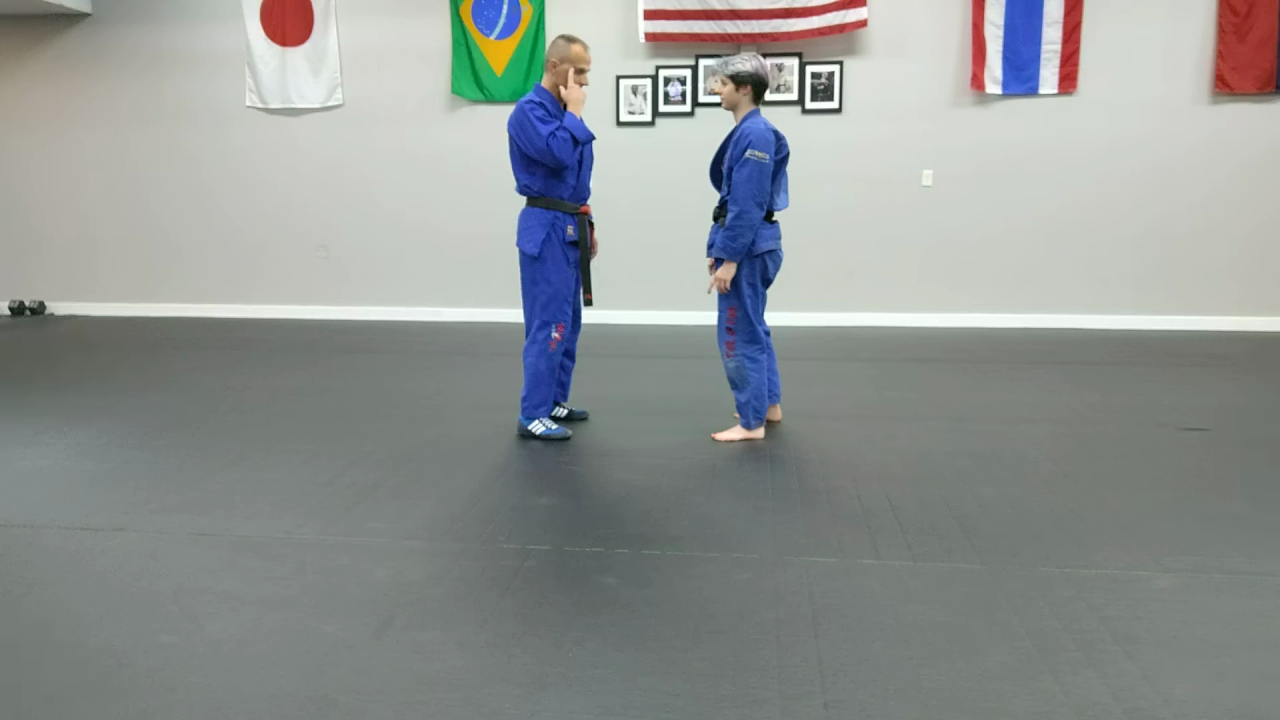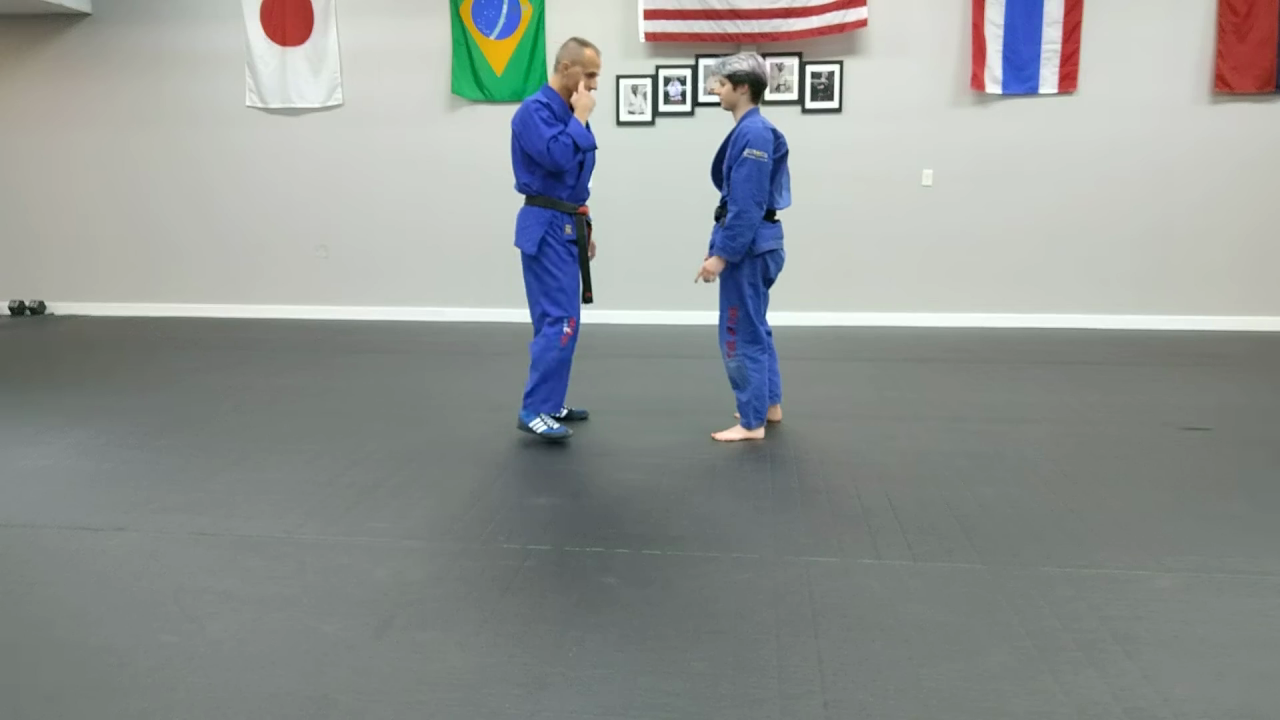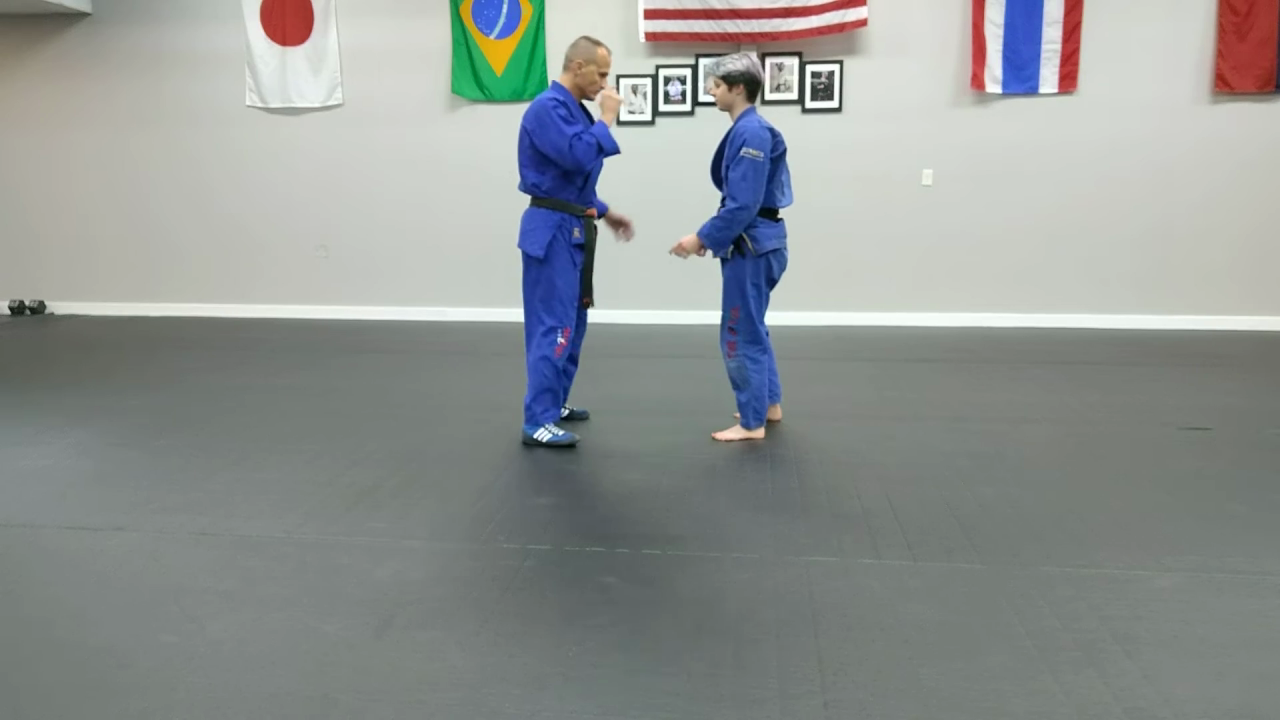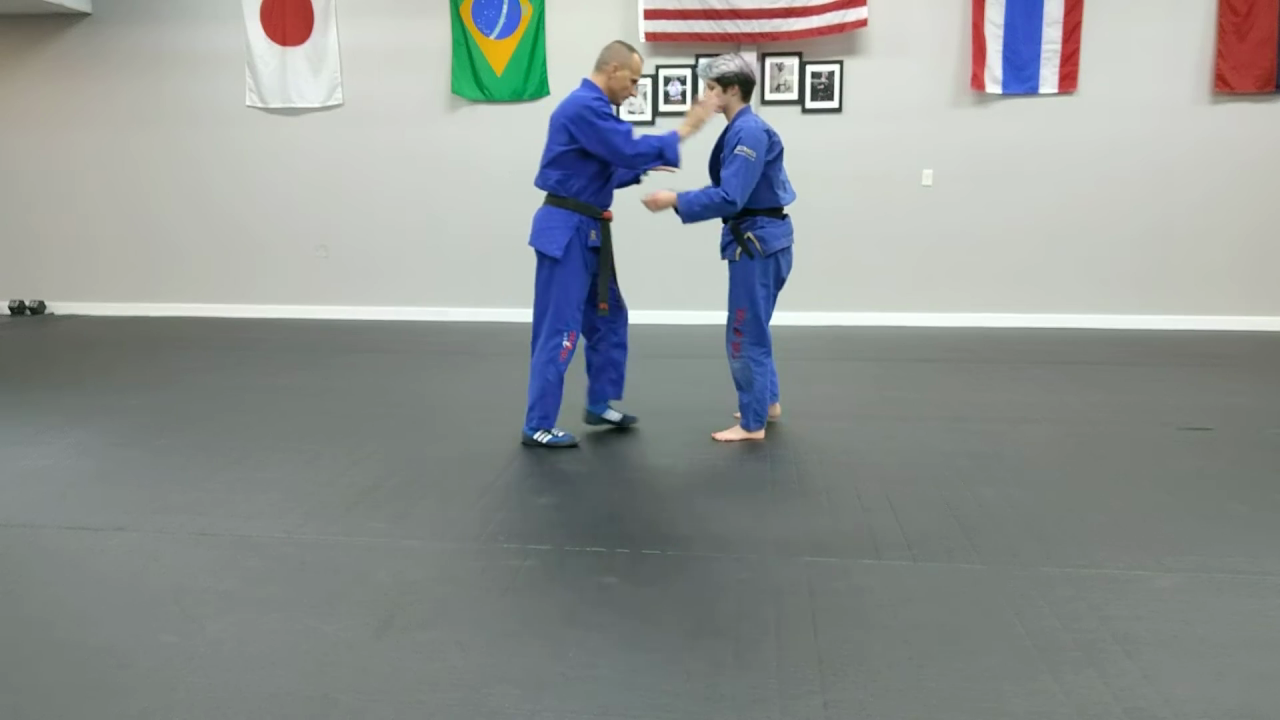
dt=0.3s
person 1, frame 1
left shoulder: (561, 111)
right shoulder: (529, 109)
right elbow: (559, 155)
left wrist: (586, 225)
right wrist: (574, 111)
left hip: (568, 227)
right hip: (547, 228)
left knee: (566, 321)
right knee: (550, 323)
left ankle: (553, 400)
right ankle: (533, 415)
person 1, frame 2
left shoulder: (567, 112)
right shoulder: (535, 110)
right elbow: (557, 159)
left wrist: (584, 226)
right wrist: (581, 119)
left hip: (565, 226)
right hip: (546, 227)
left knee: (563, 319)
right knee: (558, 319)
left ankle: (551, 402)
right ankle: (534, 412)
person 1, frame 3
left shoulder: (573, 110)
right shoulder: (547, 108)
right elbow: (577, 157)
left wrist: (603, 212)
right wrist: (606, 120)
left hip: (570, 229)
right hip: (551, 230)
left knee: (573, 320)
right knee: (553, 325)
left ankle: (553, 401)
right ankle: (538, 422)
person 1, frame 4
left shoulder: (588, 106)
right shoulder: (585, 107)
left elbow: (603, 169)
right elbow: (630, 152)
left wrist: (649, 165)
right wrist: (683, 133)
left hip: (581, 231)
right hip: (566, 231)
left knee: (608, 317)
right knee: (559, 329)
left ankle: (600, 403)
right ankle: (537, 425)
person 2, frame 1
left shoulder: (755, 135)
right shoulder: (748, 132)
left elbow: (747, 206)
left wrist: (729, 258)
right wrist: (720, 249)
left hip: (746, 246)
right hip: (745, 243)
left knee: (739, 332)
right knee: (751, 327)
left ankle: (752, 422)
right ankle: (769, 404)
person 2, frame 2
left shoulder: (754, 134)
right shoulder: (750, 131)
left elbow: (748, 206)
left wrist: (720, 254)
right wrist: (722, 247)
left hip: (747, 245)
right hip: (751, 243)
left knee: (740, 332)
right knee: (753, 327)
left ankle: (752, 422)
right ankle: (769, 404)
person 2, frame 3
left shoulder: (751, 133)
right shoulder: (748, 130)
left elbow: (743, 204)
left wrist: (702, 238)
right wrist: (711, 236)
left hip: (751, 243)
right hip: (755, 241)
left knee: (740, 332)
right knee: (751, 327)
left ankle: (752, 422)
right ankle: (769, 403)
person 2, frame 4
left shoulder: (750, 133)
right shoulder: (743, 129)
left elbow: (729, 198)
right elbow: (729, 189)
left wrist: (676, 200)
right wrist: (681, 197)
left hip: (757, 240)
right hip: (761, 237)
left knee: (745, 331)
right knee: (753, 326)
left ankle: (753, 424)
right ankle: (768, 401)
